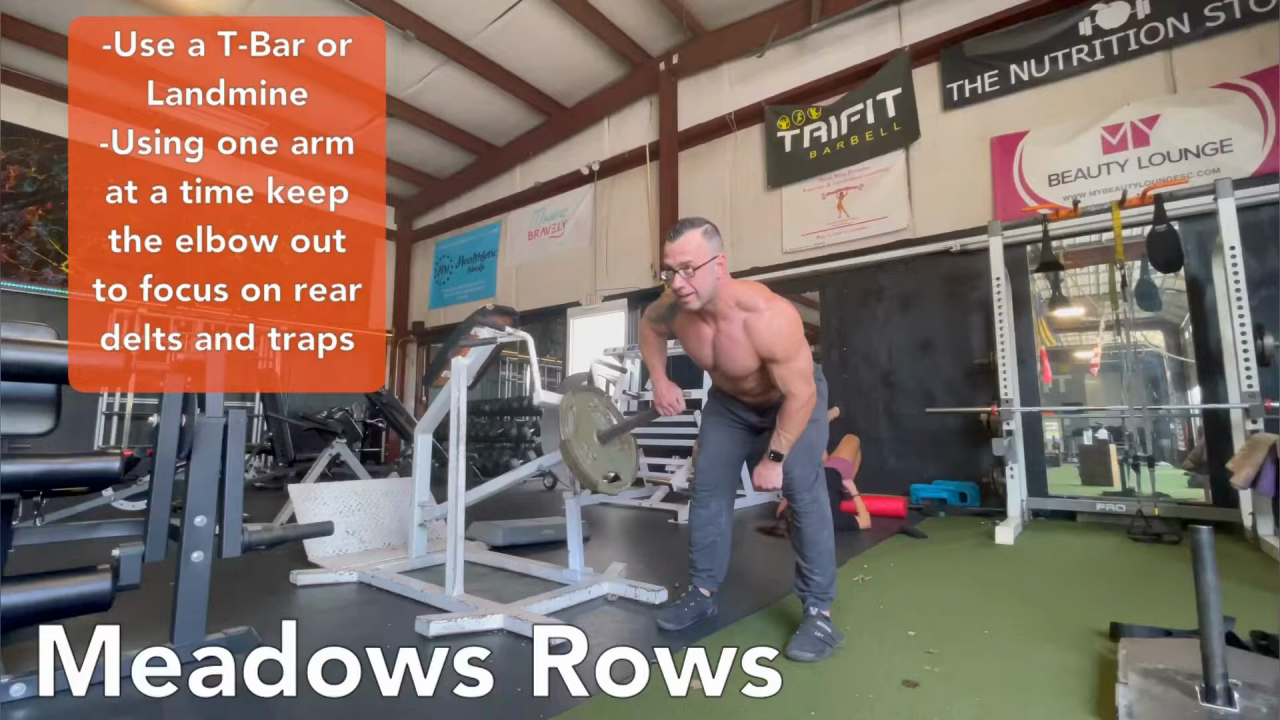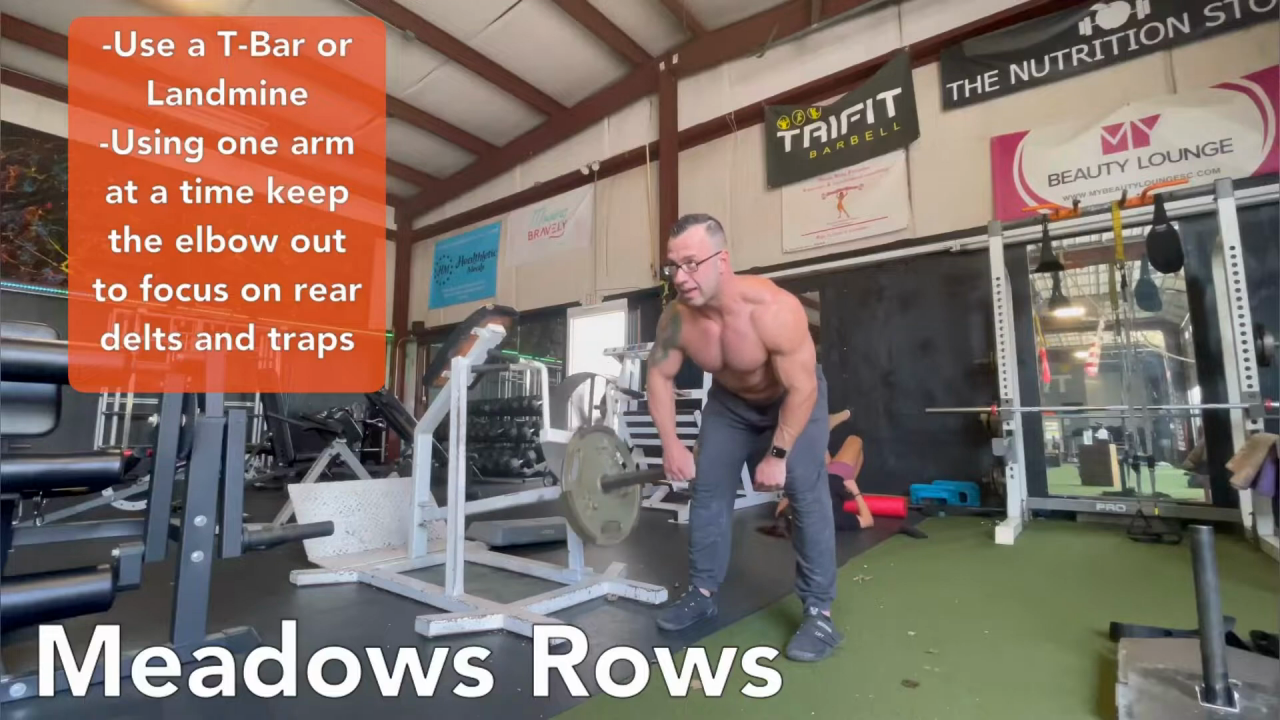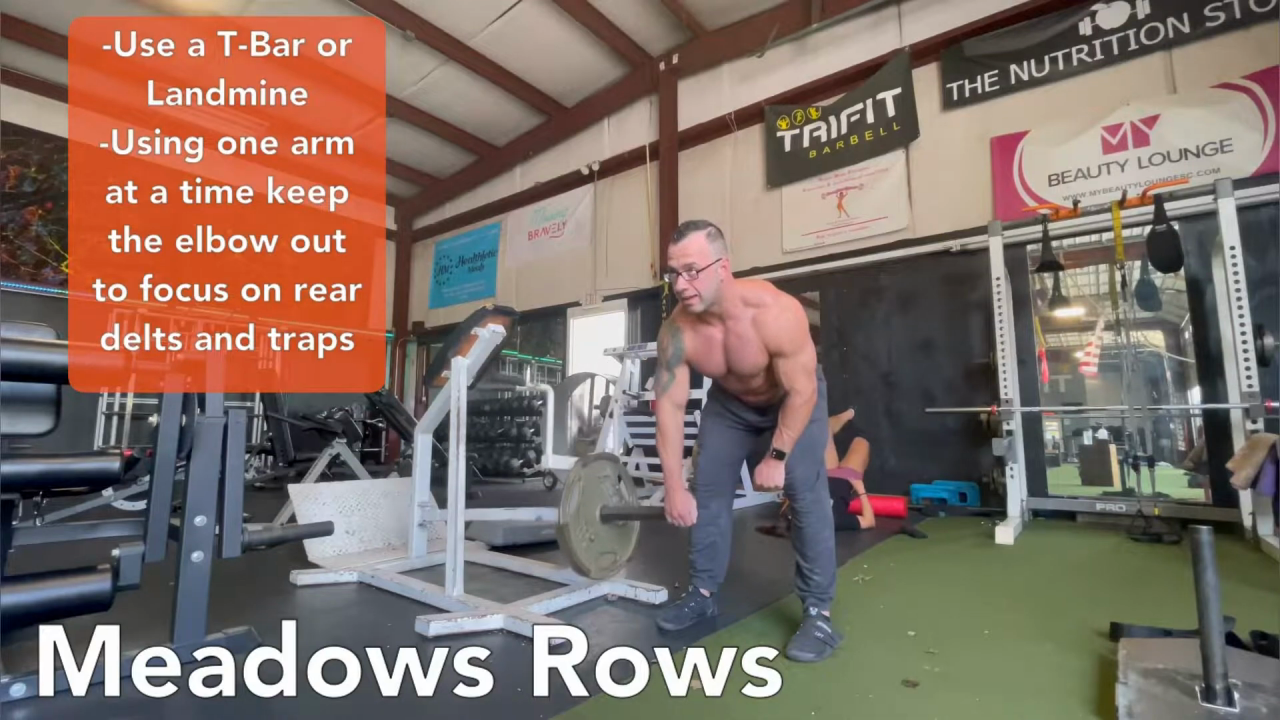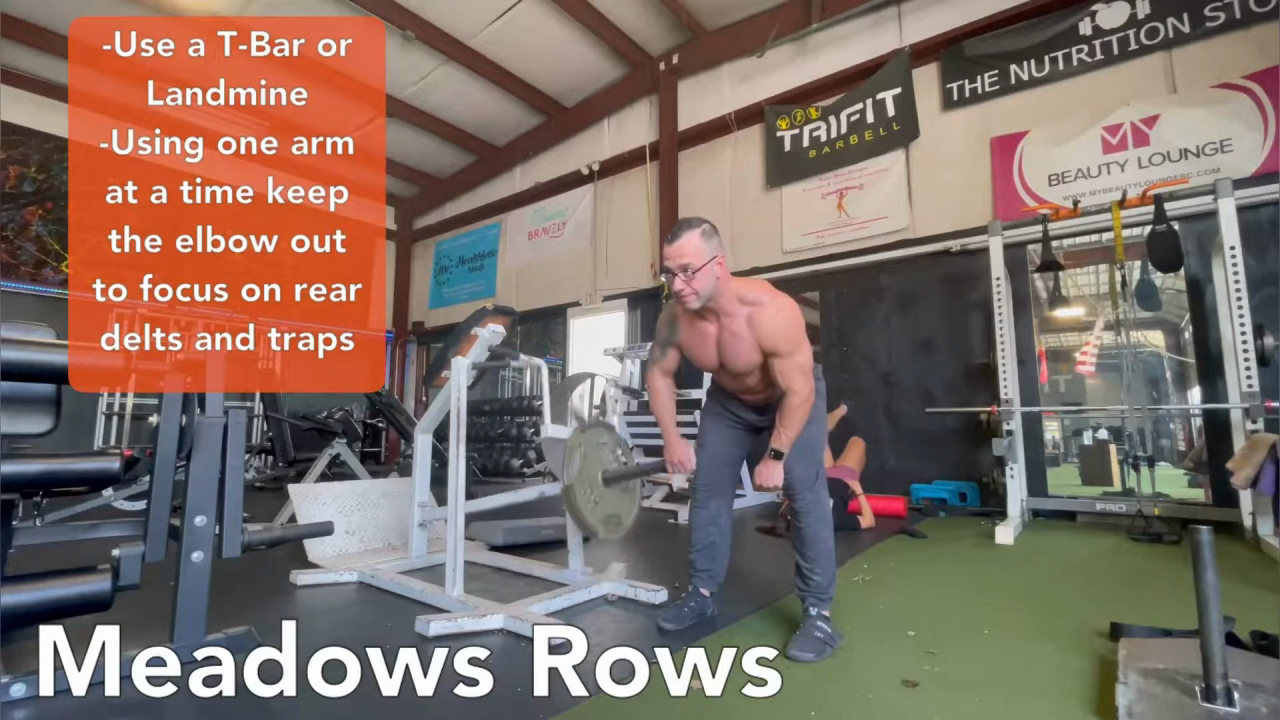
dt=0.4s
person 1, frame 1
left shoulder: (768, 317)
right shoulder: (676, 307)
left elbow: (800, 396)
right elbow: (648, 324)
left wrist: (774, 458)
right wrist: (660, 380)
left hip: (795, 397)
right hip: (729, 400)
left knee: (804, 494)
right knee: (707, 490)
left ankle: (818, 612)
right ankle: (703, 593)
person 1, frame 2
left shoulder: (773, 310)
right shoulder: (678, 317)
left elbow: (802, 390)
right elbow: (659, 375)
left wrist: (778, 455)
right wrist: (671, 445)
left hip: (794, 397)
right hip: (729, 399)
left knee: (806, 494)
right knee: (708, 489)
left ankle: (819, 612)
right ankle: (702, 593)
person 1, frame 3
left shoulder: (775, 312)
right shoulder: (678, 331)
left elbow: (801, 391)
right elbow: (669, 406)
left wrist: (777, 457)
right wrist: (674, 487)
left hip: (794, 398)
right hip: (728, 401)
left knee: (806, 493)
right knee: (707, 491)
left ankle: (818, 612)
right ankle: (702, 593)
person 1, frame 4
left shoulder: (770, 311)
right shoulder: (675, 318)
left elbow: (798, 392)
right elbow: (659, 374)
left wrist: (775, 456)
right wrist: (672, 439)
left hip: (792, 397)
right hip: (728, 400)
left knee: (804, 494)
right knee: (707, 489)
left ankle: (818, 613)
right ankle: (702, 594)
